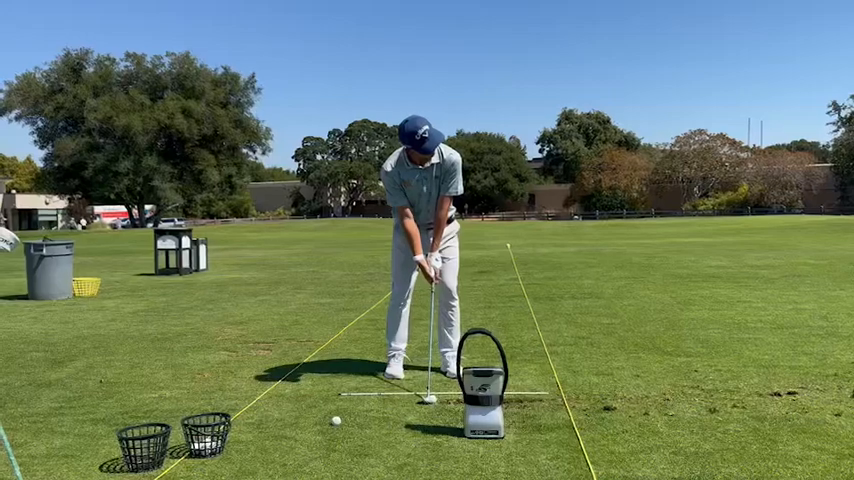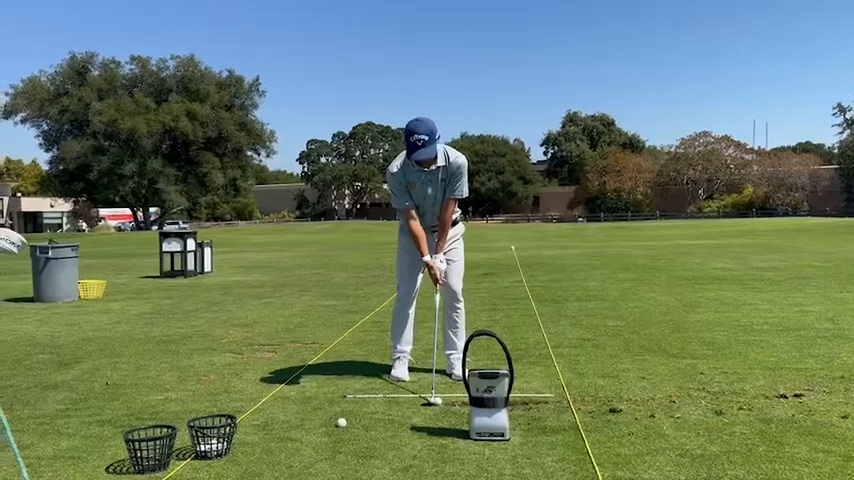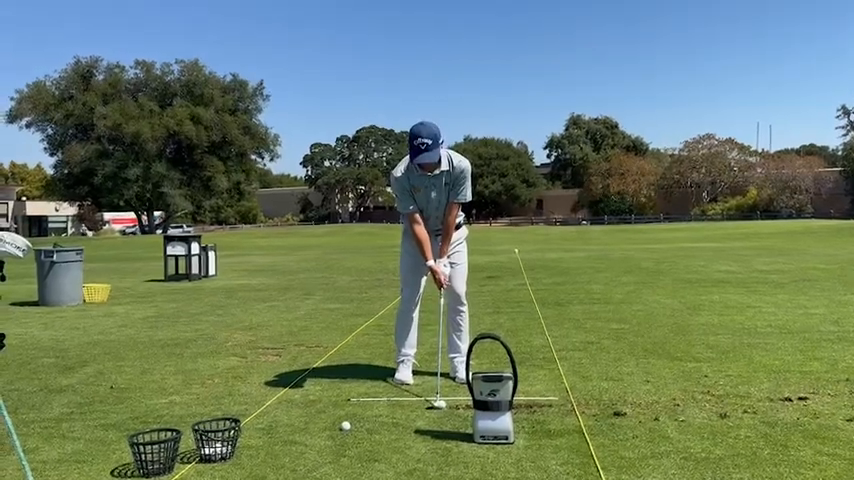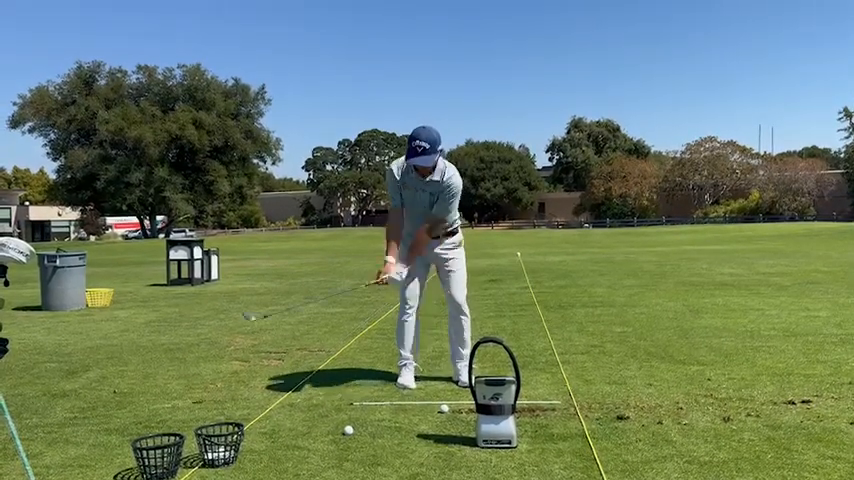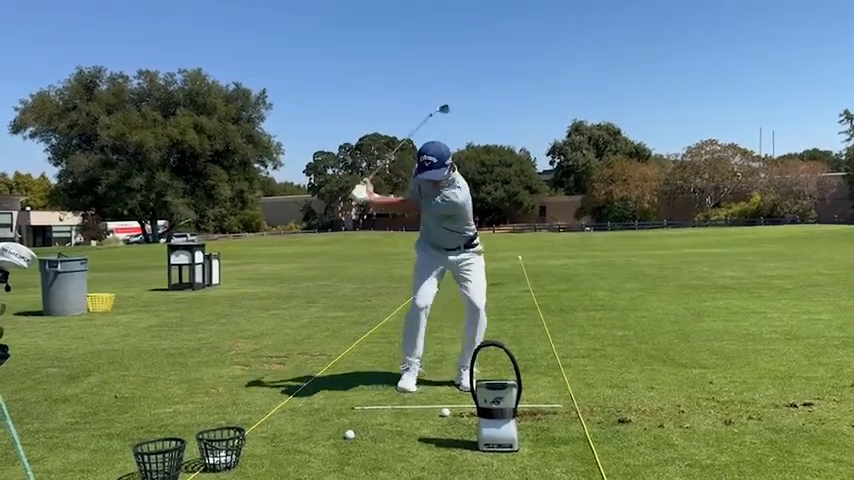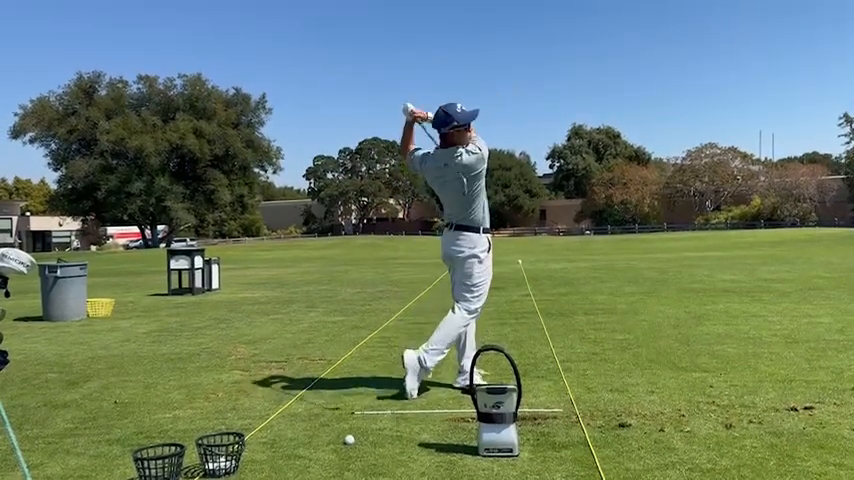
dt=0.7s
person 1, frame 1
left shoulder: (450, 159)
right shoulder: (391, 170)
left elbow: (443, 208)
right elbow: (406, 216)
left wrist: (435, 251)
right wrist: (419, 257)
left hip: (443, 229)
right hip: (407, 231)
left knee: (449, 292)
right knee: (401, 293)
left ankle: (450, 357)
right ankle: (395, 357)
person 1, frame 2
left shoulder: (456, 162)
right shoulder: (396, 171)
left elbow: (448, 210)
right elbow: (411, 217)
left wrist: (439, 253)
right wrist: (426, 258)
left hip: (449, 232)
right hip: (412, 233)
left knee: (454, 294)
right knee: (406, 295)
left ankle: (455, 359)
right ankle: (400, 359)
person 1, frame 3
left shoulder: (460, 166)
right shoulder: (400, 175)
left elbow: (451, 214)
right elbow: (415, 221)
left wrist: (442, 257)
right wrist: (430, 262)
left hip: (452, 235)
right hip: (416, 237)
left knee: (458, 298)
right knee: (410, 298)
left ankle: (459, 362)
right ankle: (404, 362)
person 1, frame 4
left shoulder: (450, 181)
right shoulder: (396, 171)
left elbow: (428, 228)
right elbow: (395, 215)
left wrist: (406, 263)
right wrist: (391, 257)
left hip: (447, 241)
right hip: (409, 241)
left knee: (457, 303)
right knee: (409, 303)
left ankle: (462, 366)
right ankle: (406, 366)
person 1, frame 5
left shoulder: (456, 195)
right shoulder: (427, 174)
left elbow: (413, 204)
right elbow: (414, 197)
left wrist: (376, 200)
right wrist: (378, 198)
left hip: (466, 252)
right hip: (431, 249)
left knee: (476, 308)
right knee: (420, 304)
left ankle: (465, 371)
right ankle: (410, 370)
person 1, frame 6
left shoulder: (428, 162)
right shoulder: (476, 157)
left elbow: (406, 150)
right elbow: (473, 138)
left wrist: (410, 121)
right wrist: (431, 118)
left hip: (452, 238)
right hip: (473, 242)
left knee: (465, 306)
right knee: (467, 308)
left ankle: (466, 374)
right ankle: (422, 360)
